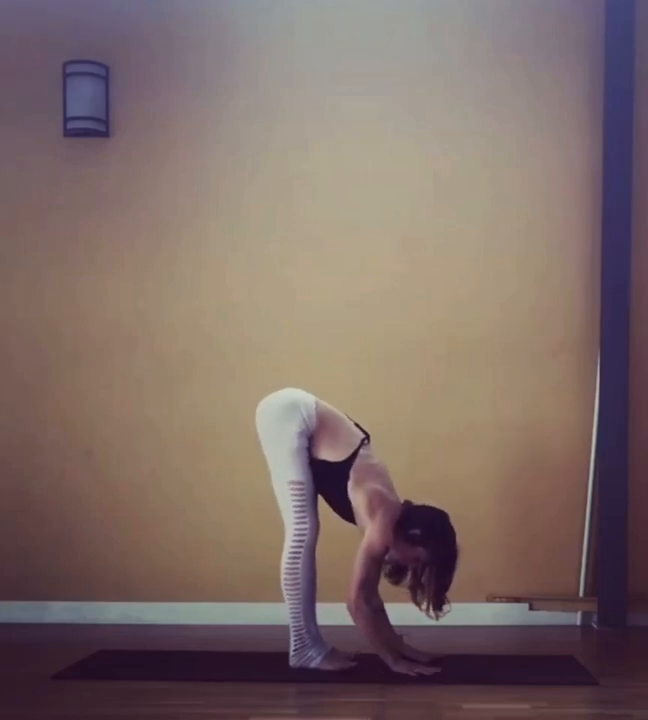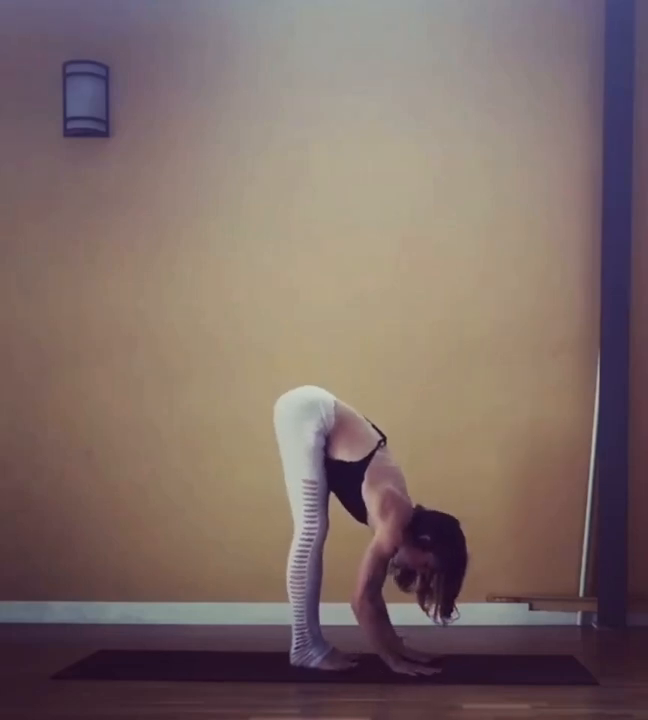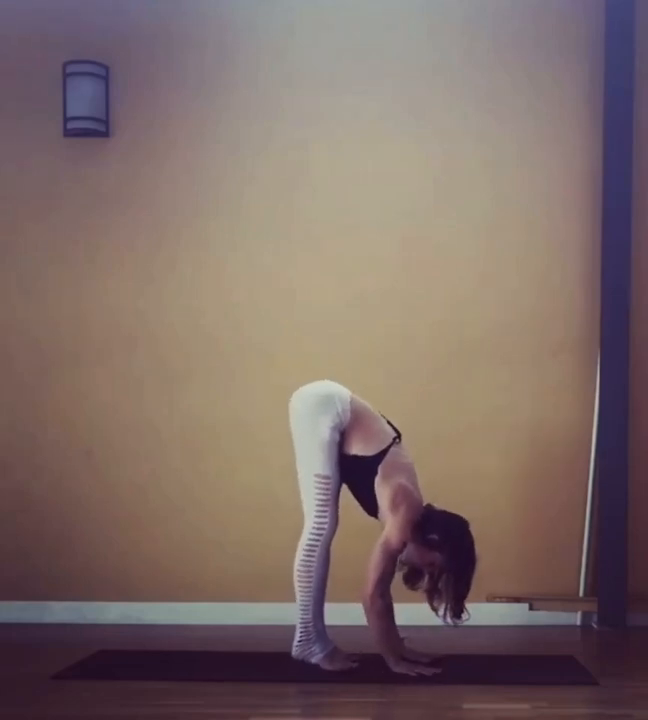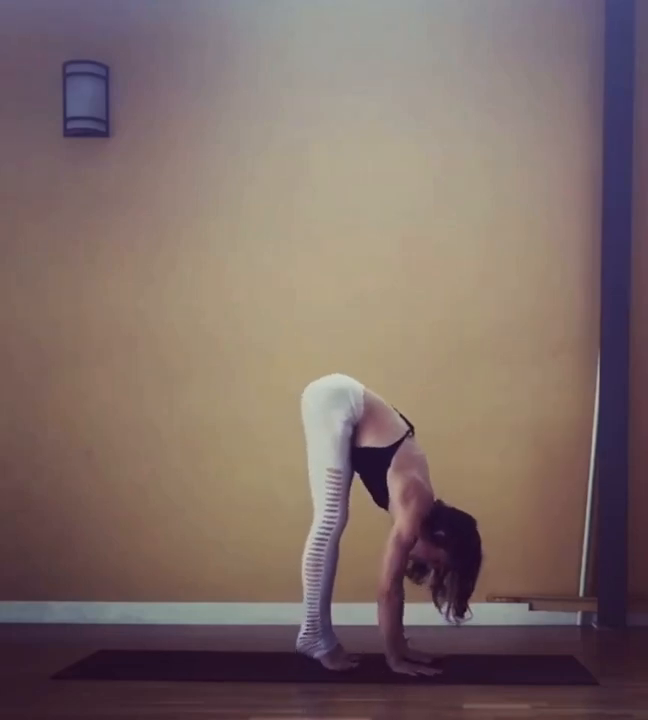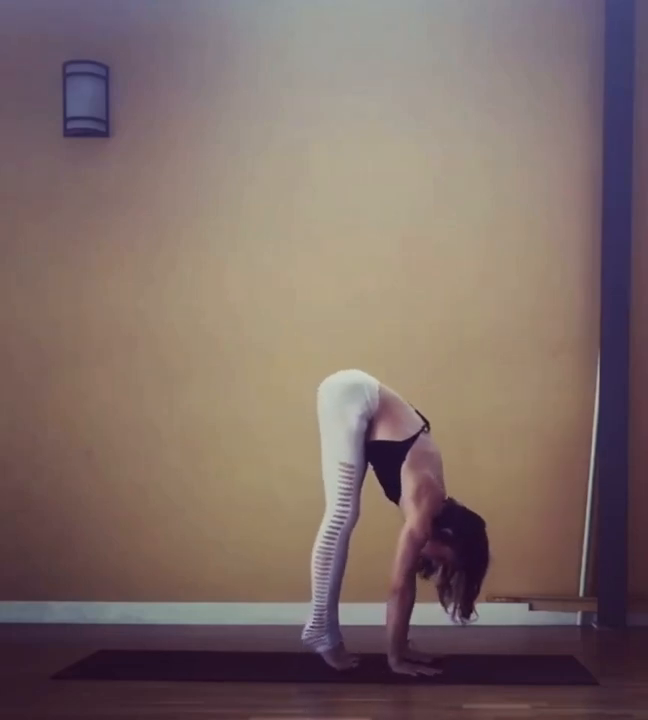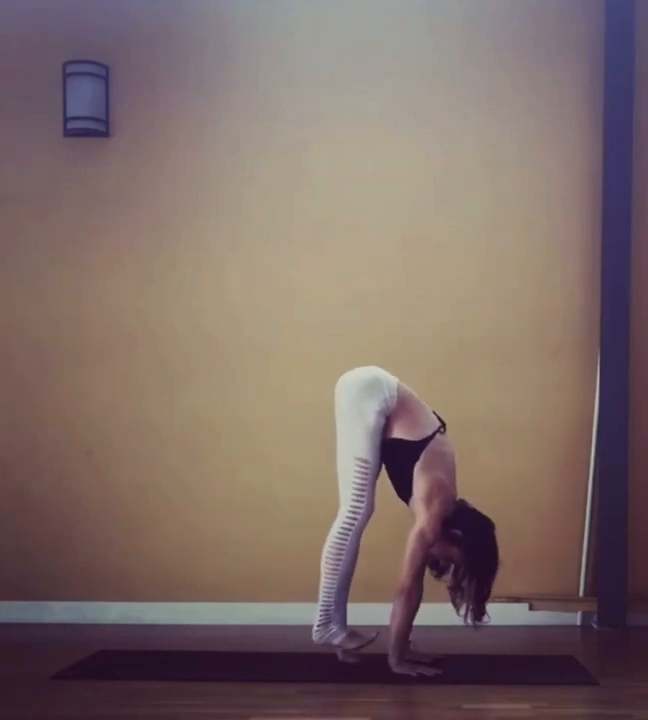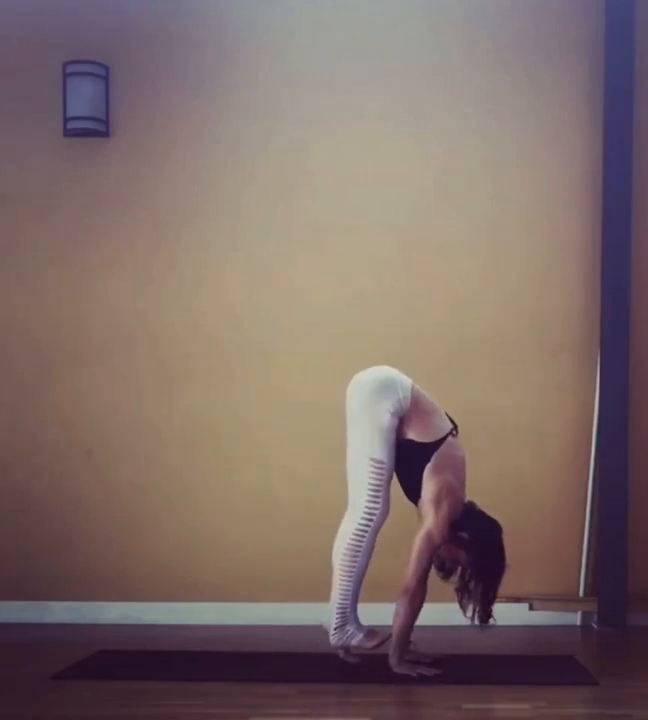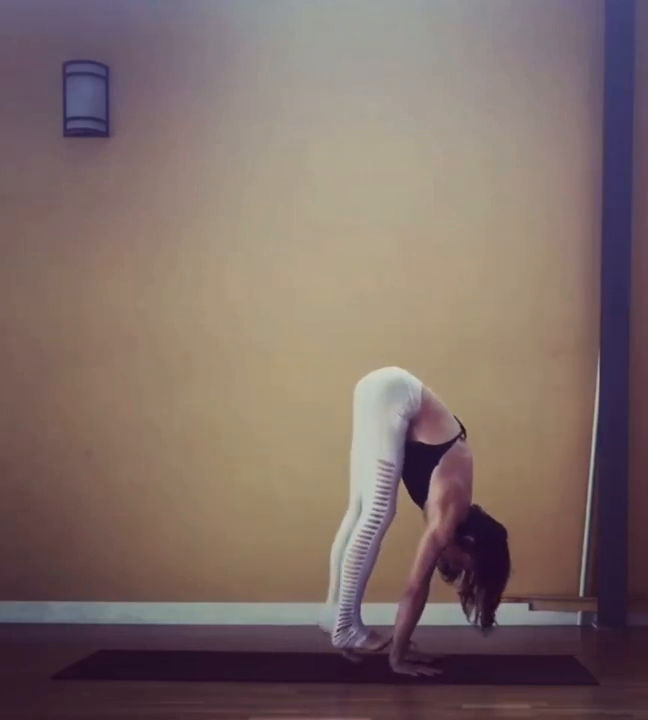
dt=0.3s
person 1, frame 1
left shoulder: (388, 518)
right shoulder: (383, 525)
left elbow: (369, 596)
right elbow: (357, 600)
left wrist: (397, 646)
right wrist: (393, 658)
left hip: (297, 415)
right hip: (288, 413)
left knee: (305, 535)
right knee: (302, 534)
left ankle: (311, 644)
right ankle: (304, 649)
person 1, frame 2
left shoulder: (400, 521)
right shoulder: (394, 527)
left elbow: (373, 595)
right elbow: (362, 600)
left wrist: (396, 647)
right wrist: (392, 658)
left hip: (316, 413)
right hip: (307, 412)
left knee: (314, 533)
right knee: (310, 533)
left ankle: (312, 644)
right ankle: (305, 647)
person 1, frame 3
left shoulder: (410, 517)
right shoulder: (403, 523)
left elbow: (380, 592)
right elbow: (373, 596)
left wrist: (396, 648)
right wrist: (393, 658)
left hip: (330, 407)
right hip: (322, 405)
left knee: (323, 529)
right knee: (320, 528)
left ankle: (316, 640)
right ankle: (308, 642)
person 1, frame 4
left shoulder: (422, 511)
right shoulder: (413, 517)
left elbow: (392, 587)
right elbow: (388, 589)
left wrist: (399, 647)
right wrist: (394, 658)
left hip: (344, 402)
right hip: (334, 400)
left knee: (332, 523)
right knee: (330, 521)
left ankle: (322, 636)
right ankle: (314, 636)
person 1, frame 5
left shoulder: (432, 507)
right shoulder: (423, 515)
left elbow: (404, 581)
right elbow: (400, 587)
left wrist: (401, 648)
right wrist: (395, 657)
left hip: (356, 397)
right hip: (352, 395)
left knee: (343, 517)
right knee: (342, 516)
left ankle: (327, 633)
right ankle: (320, 630)
person 1, frame 6
left shoulder: (442, 509)
right shoulder: (433, 516)
left elbow: (411, 582)
right elbow: (407, 586)
left wrist: (401, 647)
right wrist: (396, 657)
left hip: (373, 395)
right hip: (368, 392)
left knee: (354, 514)
right knee: (356, 513)
left ankle: (334, 622)
right ankle: (327, 623)
person 1, frame 7
left shoulder: (448, 509)
right shoulder: (441, 519)
left elbow: (415, 582)
right elbow: (412, 587)
left wrist: (401, 646)
right wrist: (397, 657)
left hip: (383, 392)
left knee: (360, 512)
right knee: (370, 514)
left ankle: (338, 617)
right ankle: (342, 624)
person 1, frame 8
left shoulder: (451, 513)
right shoulder: (447, 521)
left elbow: (418, 585)
right elbow: (415, 588)
right wrist: (397, 657)
left hip: (388, 393)
left knee: (362, 511)
right knee: (377, 516)
left ankle: (335, 613)
right ankle: (345, 626)
